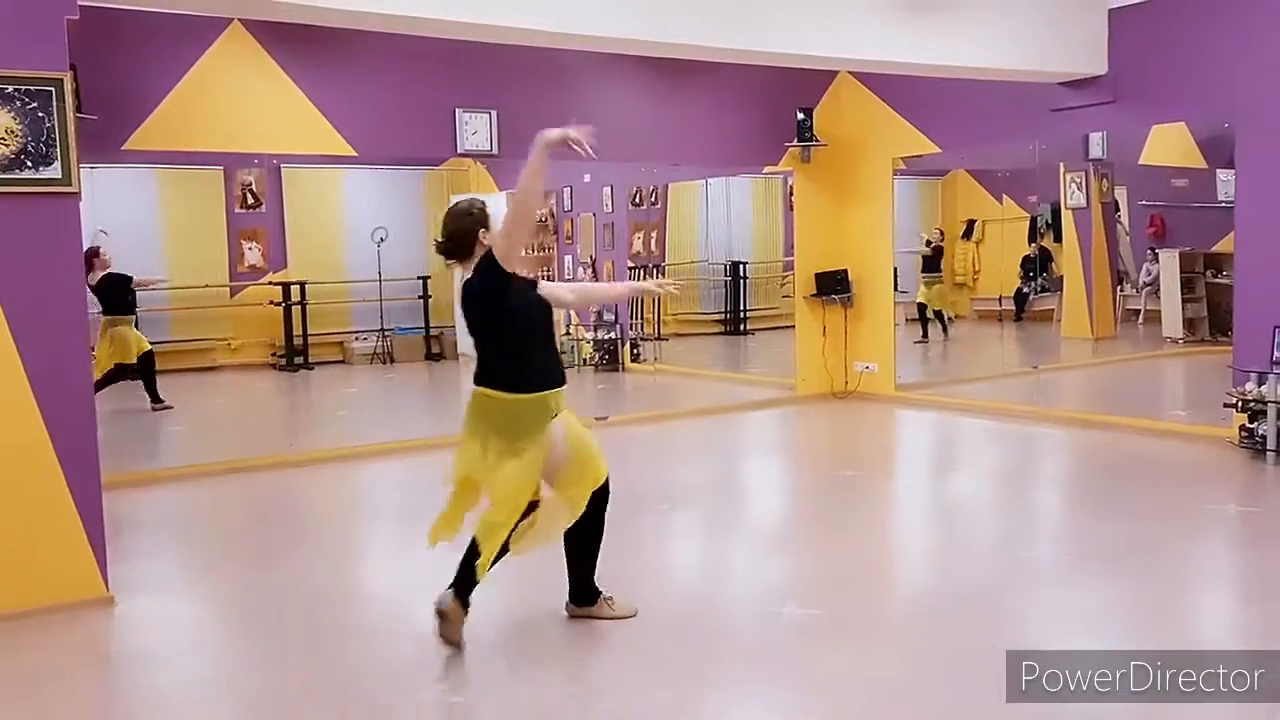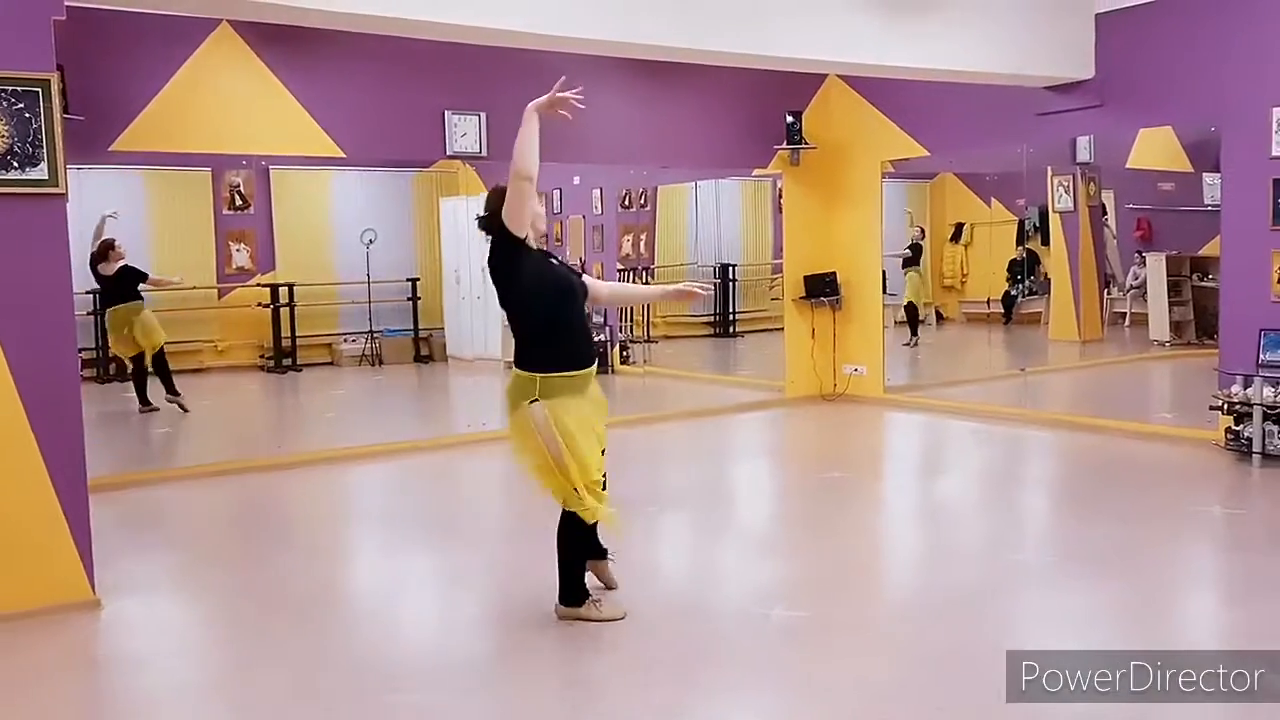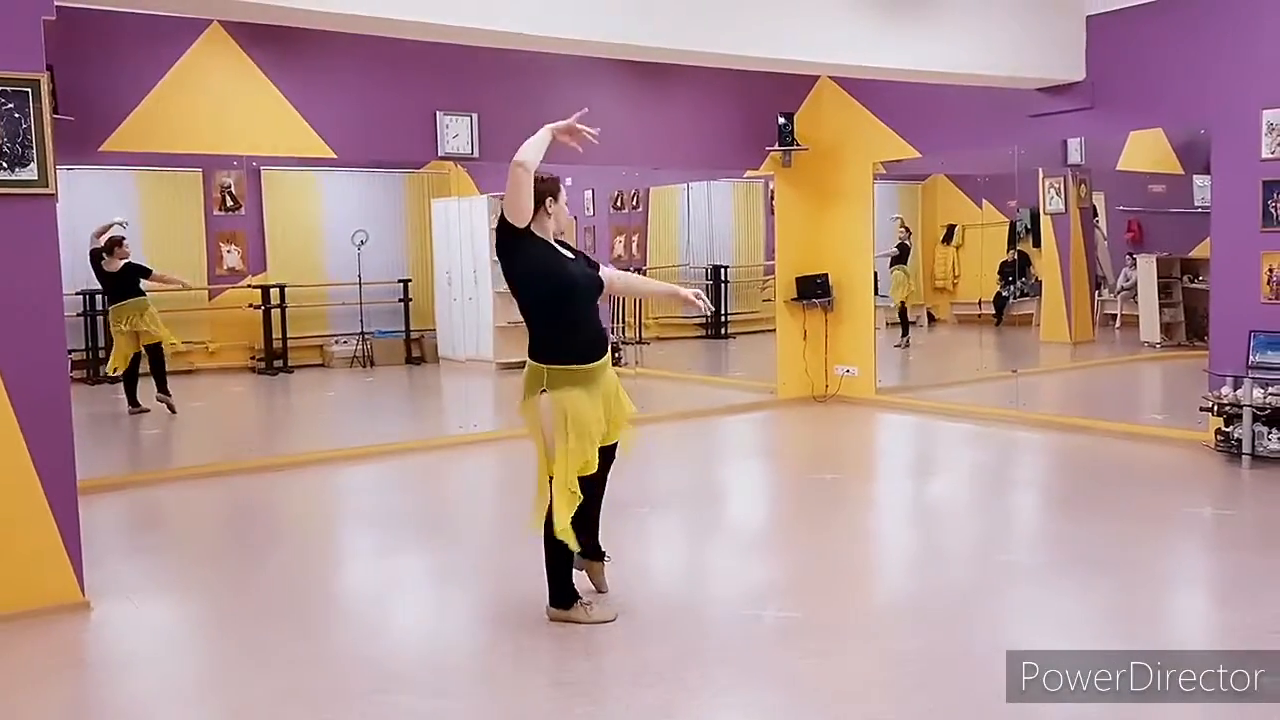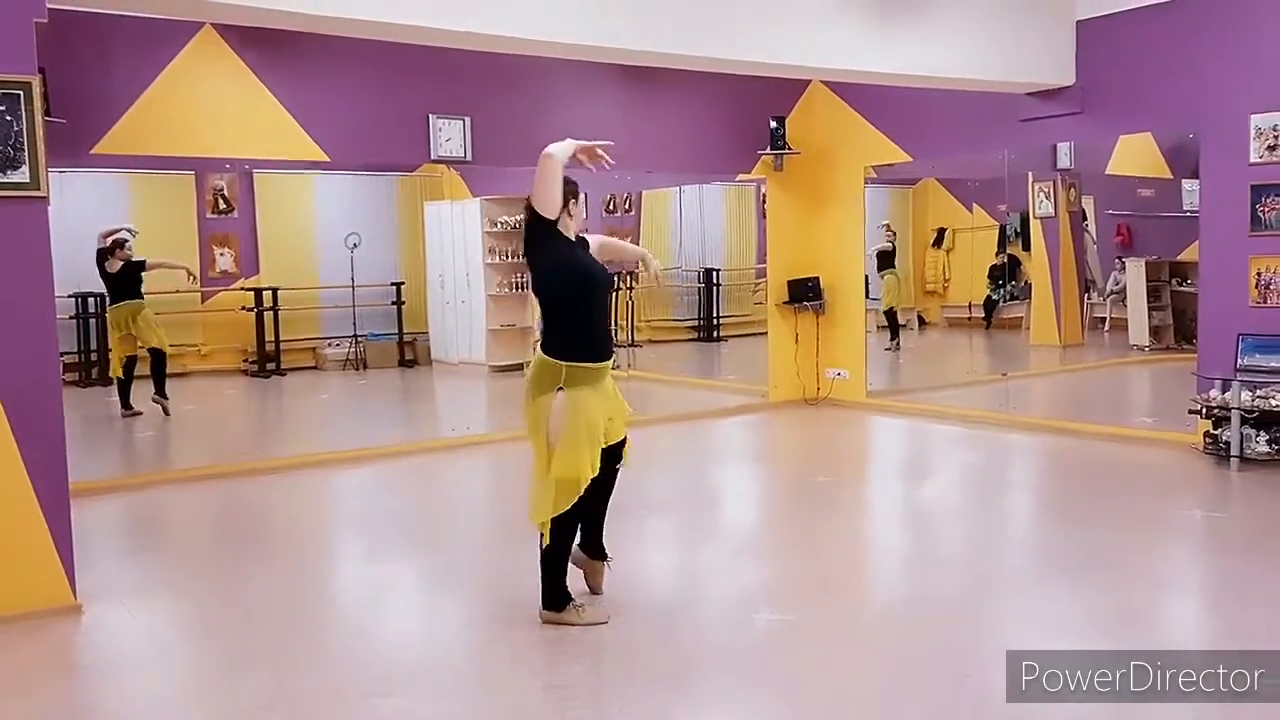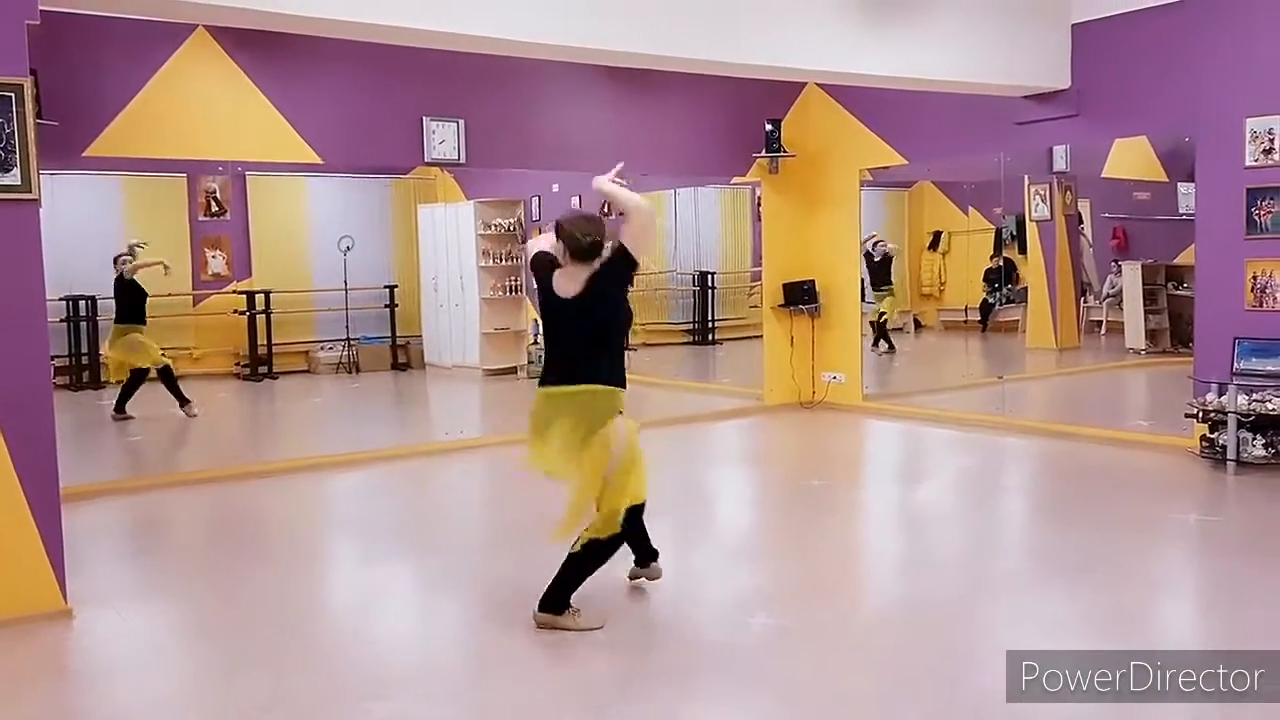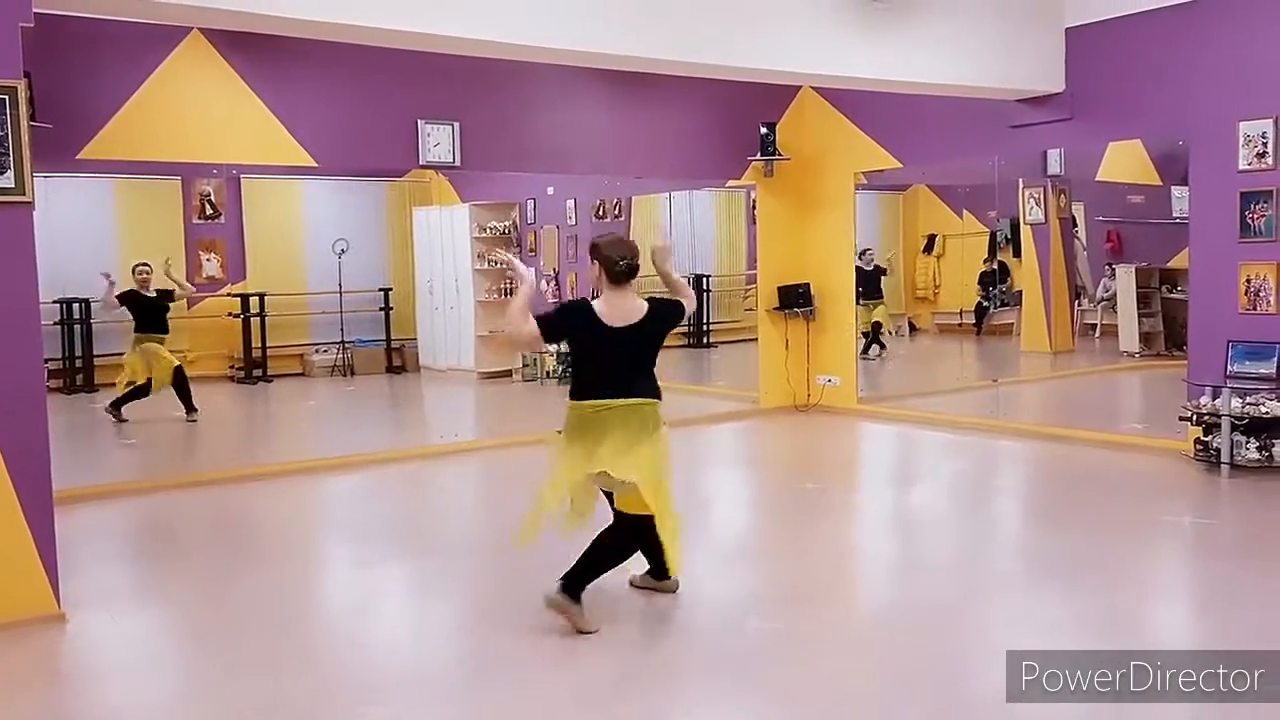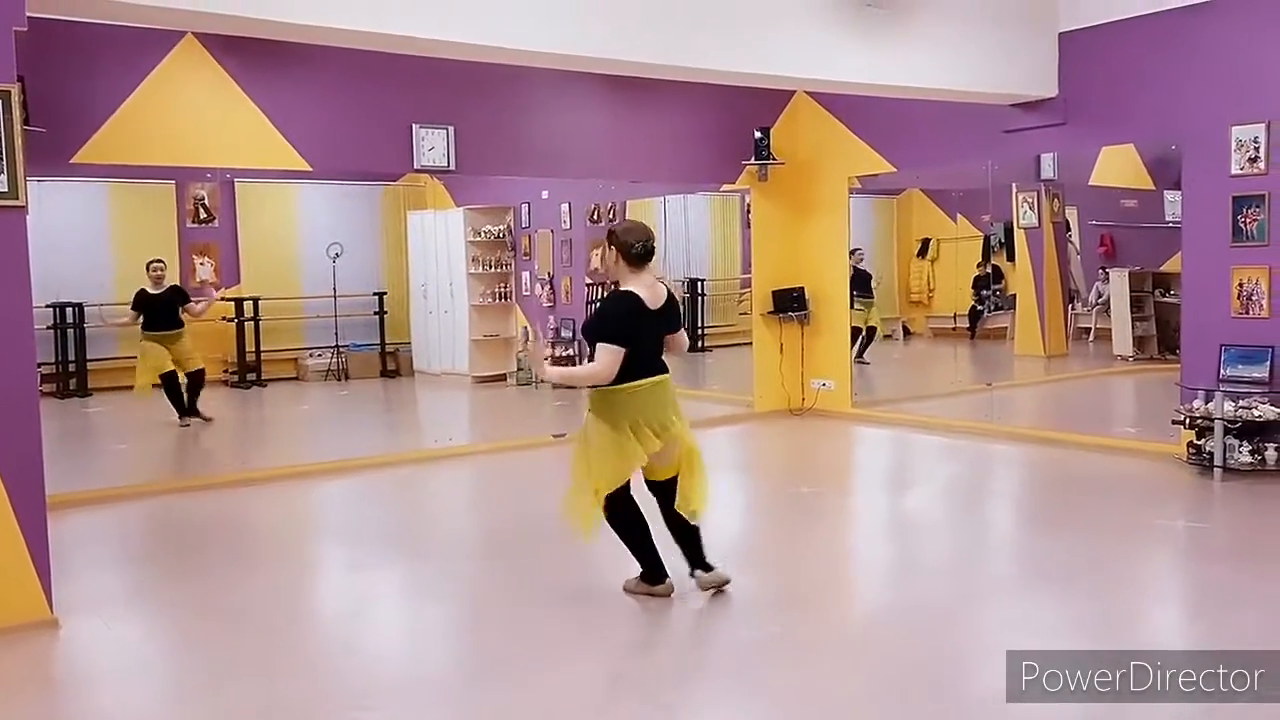
dt=0.3s
person 1, frame 1
left shoulder: (501, 285)
right shoulder: (487, 283)
left elbow: (568, 294)
right elbow: (523, 213)
left wrist: (633, 289)
right wrist: (544, 149)
left hip: (497, 413)
right hip: (531, 417)
left knee: (514, 508)
right knee: (591, 489)
left ankle: (457, 596)
right ankle: (583, 597)
person 1, frame 2
left shoulder: (546, 263)
right shoulder: (507, 259)
left elbow: (605, 292)
right elbow: (522, 179)
left wrist: (669, 291)
right wrist: (534, 112)
left hip: (574, 388)
right hip: (546, 396)
left knee: (585, 480)
right knee: (582, 489)
left ankle: (590, 553)
right ankle: (573, 598)
person 1, frame 3
left shoulder: (569, 255)
right shoulder: (518, 246)
left elbow: (618, 280)
right elbow: (521, 167)
left wrist: (674, 290)
right wrist: (552, 131)
left hip: (596, 377)
right hip: (558, 386)
left knee: (598, 467)
right knee: (568, 487)
left ankle: (589, 550)
right ankle: (562, 600)
person 1, frame 4
left shoulder: (571, 245)
right shoulder: (544, 240)
left elbow: (604, 244)
right elbow: (548, 160)
left wrist: (642, 253)
right wrist: (574, 145)
left hip: (591, 377)
right hip: (565, 383)
left knee: (611, 453)
right knee: (569, 487)
left ankle: (591, 548)
right ankle: (555, 603)
person 1, frame 5
left shoulder: (548, 276)
right shoulder: (607, 282)
left elbow: (541, 246)
right elbow: (643, 219)
left wrist: (550, 237)
right wrist: (609, 188)
left hip: (554, 408)
right hip: (597, 411)
left knee: (619, 490)
right knee: (614, 512)
left ankle: (644, 556)
right ankle: (553, 606)
person 1, frame 6
left shoulder: (578, 314)
right shoulder: (657, 314)
left elbow: (519, 335)
right elbow: (688, 301)
left wrist: (525, 284)
right wrist: (664, 268)
left hip: (588, 425)
right hip: (638, 425)
left knee: (626, 506)
right knee: (640, 517)
left ankle: (659, 571)
right ankle: (569, 589)
person 1, frame 7
left shoulder: (619, 304)
right shoulder: (664, 295)
left elbow: (604, 370)
right elbow: (679, 346)
left wrist: (552, 374)
left hip: (617, 410)
right hip: (659, 402)
left knee: (611, 492)
right knee: (669, 489)
left ankle: (655, 576)
right ankle: (701, 567)
person 2, frame 1
left shoulder: (92, 278)
right shoulder: (111, 278)
right elbow: (142, 282)
right wrist: (156, 280)
left hip: (117, 326)
right hip: (119, 326)
left knee: (146, 357)
right knee: (123, 369)
left ankle: (156, 400)
person 2, frame 2
left shoulder: (96, 267)
right shoulder: (127, 271)
left elbow: (96, 241)
right elbow: (156, 282)
left wrist: (102, 220)
right wrist: (175, 281)
left hip: (114, 317)
right hip: (135, 313)
left knee: (137, 360)
right knee: (156, 354)
left ankle: (144, 402)
right ankle: (172, 393)
person 2, frame 3
left shoulder: (98, 264)
right shoulder: (131, 267)
left elbow: (94, 237)
right elbow: (160, 278)
left wrist: (111, 224)
right wrist: (181, 282)
left hip: (118, 315)
right hip: (140, 310)
left knee: (130, 359)
right knee: (155, 352)
left ankle: (133, 404)
right ankle: (163, 391)
person 2, frame 4
left shoulder: (104, 265)
right shoulder: (130, 266)
left elbow: (101, 237)
right elbow: (159, 263)
left wrist: (121, 229)
right wrist: (185, 267)
left hip: (116, 315)
right hip: (136, 311)
left knee: (127, 361)
right knee: (158, 352)
left ankle: (126, 406)
right ankle: (159, 393)
person 2, frame 5
left shoulder: (126, 280)
right shoulder: (122, 278)
left elbow: (133, 261)
right elbow: (133, 267)
left wrist: (132, 248)
right wrist: (160, 261)
left hip: (126, 333)
right hip: (128, 333)
left knee: (139, 373)
right knee: (161, 364)
left ankle: (119, 410)
right ankle: (184, 402)
person 2, frame 6
left shoulder: (162, 294)
right shoulder: (131, 295)
left elbow: (189, 292)
right elbow: (108, 305)
left wrist: (170, 276)
right wrist: (110, 286)
left hip: (160, 342)
right hip: (146, 342)
left knee: (151, 384)
right knee: (178, 373)
left ankle: (114, 406)
right ankle: (190, 409)
person 2, frame 7
left shoulder: (176, 290)
right shoulder: (142, 294)
left elbow: (195, 312)
right elbow: (131, 319)
left wrist: (209, 301)
right wrist: (109, 322)
left hip: (178, 338)
right hip: (153, 342)
left knee: (198, 374)
right knee: (169, 378)
left ankle: (192, 408)
right ankle: (184, 414)
